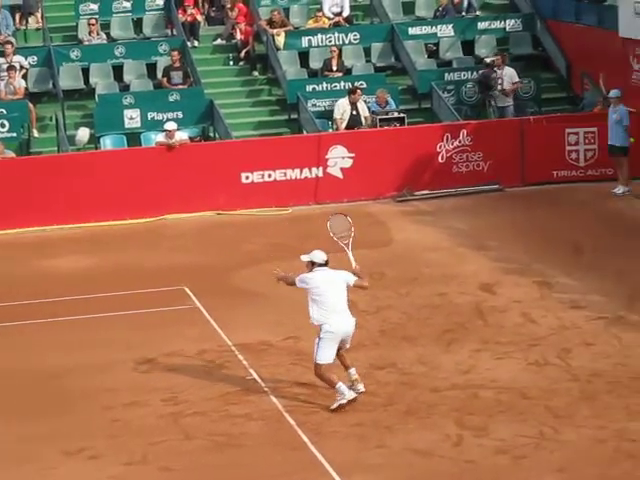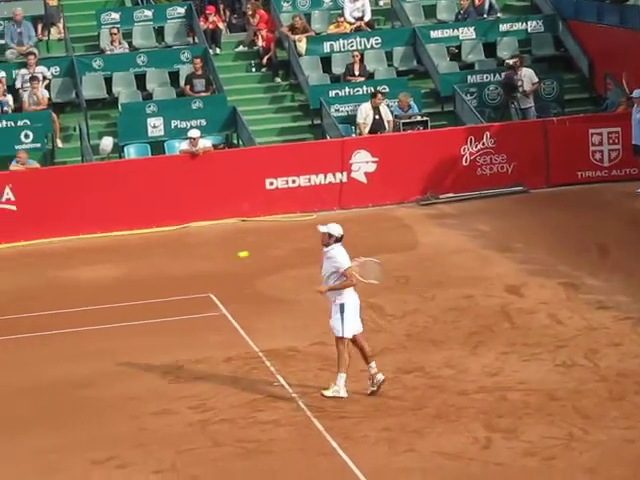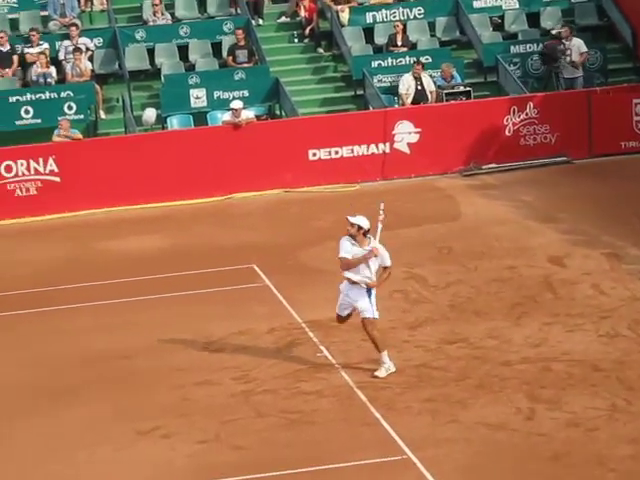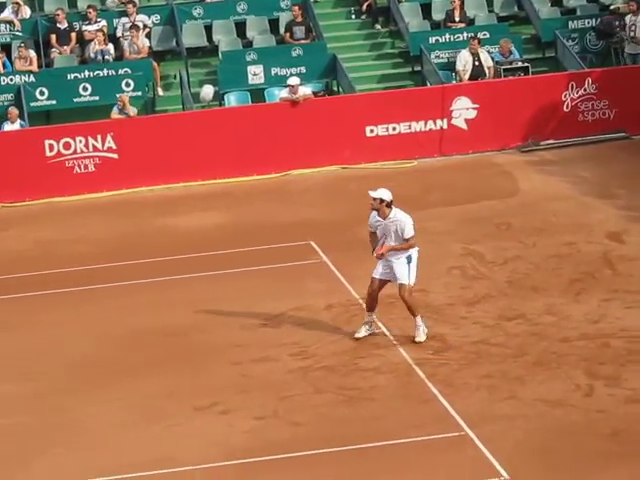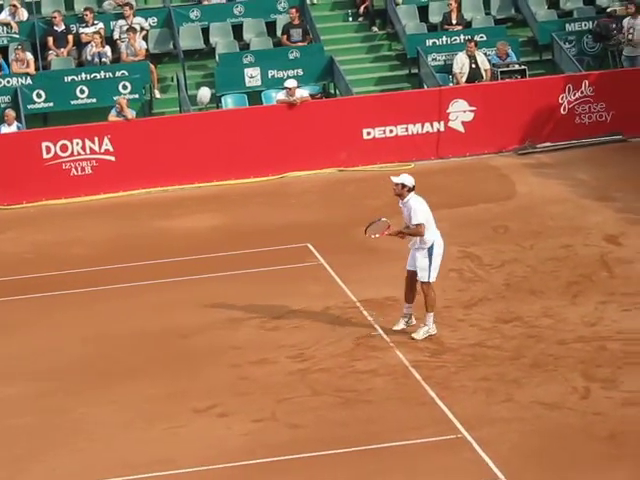
dt=0.4s
person 1, frame 1
left shoulder: (309, 278)
right shoulder: (341, 274)
left elbow: (290, 281)
right elbow: (365, 284)
left wrist: (280, 276)
right wrist: (359, 273)
left hip: (331, 327)
right hip: (348, 324)
left knee: (320, 371)
right knee: (339, 351)
left ankle: (344, 392)
right ankle: (356, 382)
person 1, frame 2
left shoulder: (336, 254)
right shoulder: (332, 251)
left elbow: (351, 280)
right elbow: (348, 275)
left wrist: (329, 288)
left hip: (343, 303)
right hip: (342, 302)
left knee: (341, 343)
right knee: (357, 340)
left ankle: (339, 386)
right ankle: (375, 375)
person 1, frame 3
left shoulder: (379, 249)
right shoulder: (345, 241)
left elbow: (388, 270)
right elbow: (344, 265)
left wrist: (377, 282)
right wrist: (366, 255)
left hip: (366, 291)
right hip: (348, 288)
left knee: (369, 327)
right knee: (341, 319)
left ankle: (386, 363)
right ankle: (356, 308)
person 1, frame 4
left shoulder: (403, 219)
right shoulder: (374, 217)
left elbow: (412, 243)
left wrist: (390, 247)
right wrist: (376, 248)
left hip: (405, 258)
right hip: (386, 258)
left knee: (405, 295)
right knee: (372, 291)
left ankle: (419, 325)
right ankle: (369, 325)
person 1, frame 5
left shoulder: (415, 204)
right shoulder: (405, 202)
left elbow: (420, 231)
left wrist: (399, 231)
right wrist: (404, 230)
left hip: (430, 248)
right hip: (417, 247)
left knee: (426, 288)
right knee: (409, 282)
left ankle: (429, 325)
right ankle: (407, 317)
